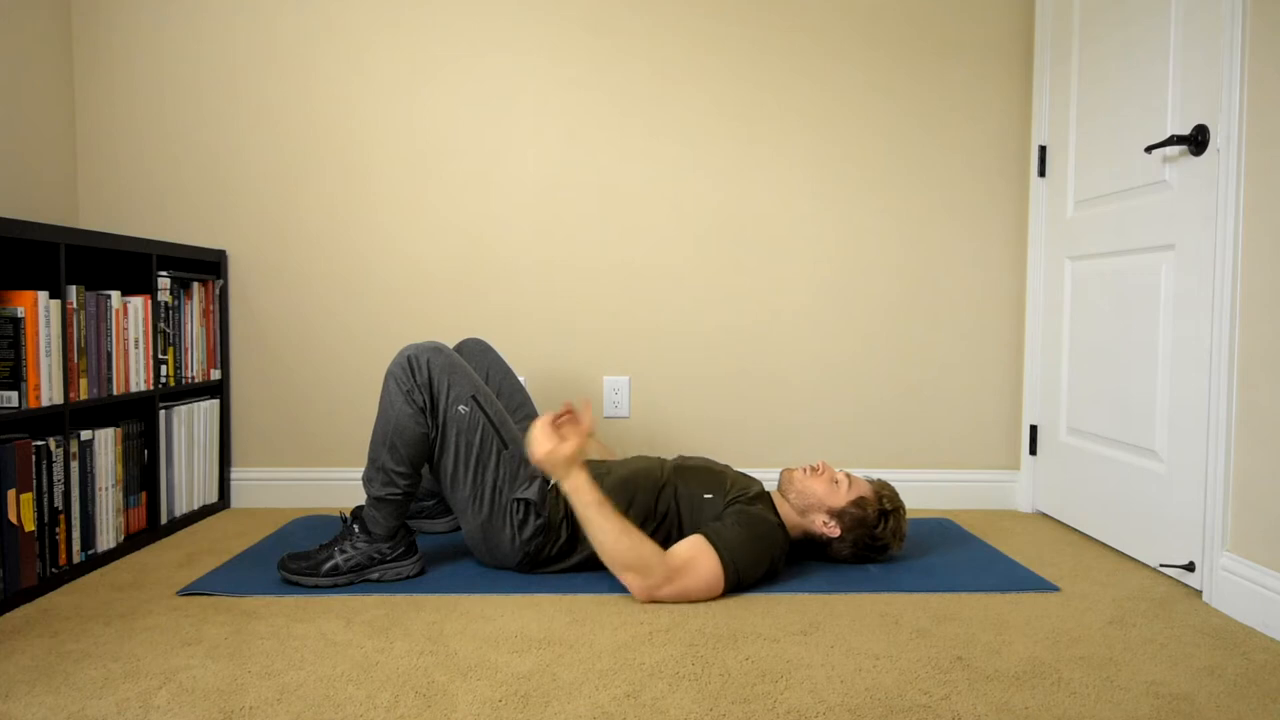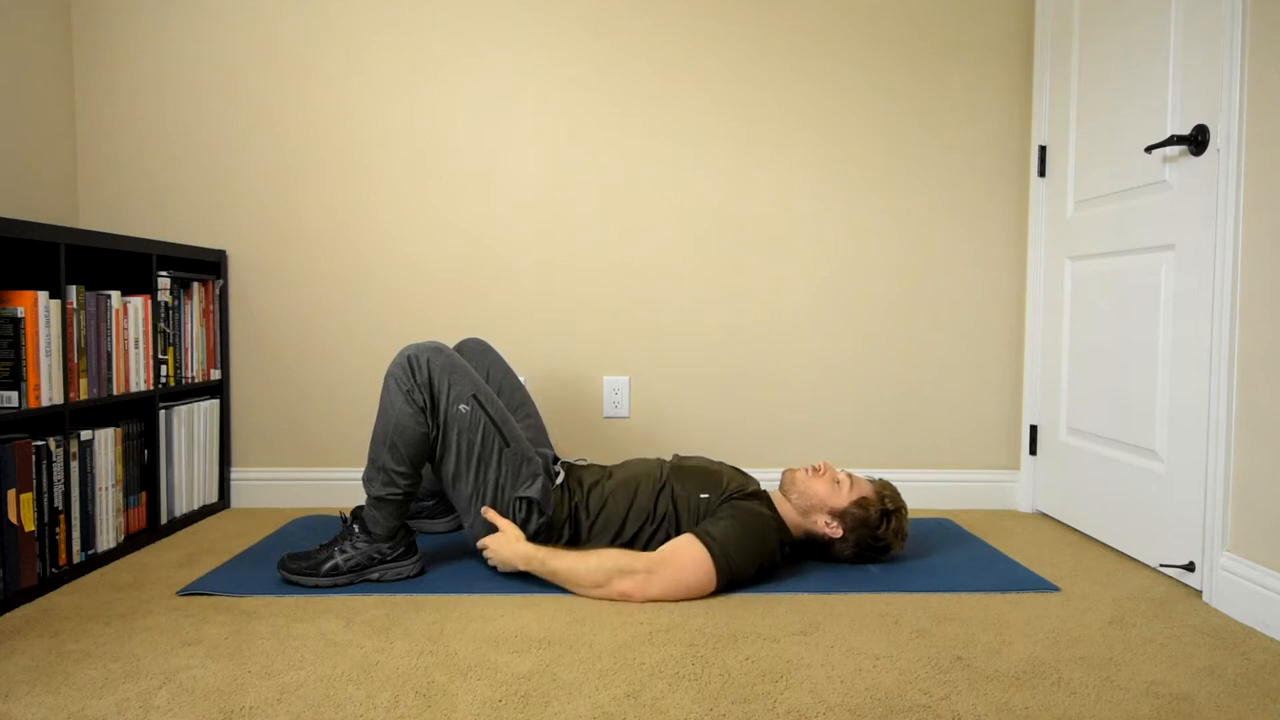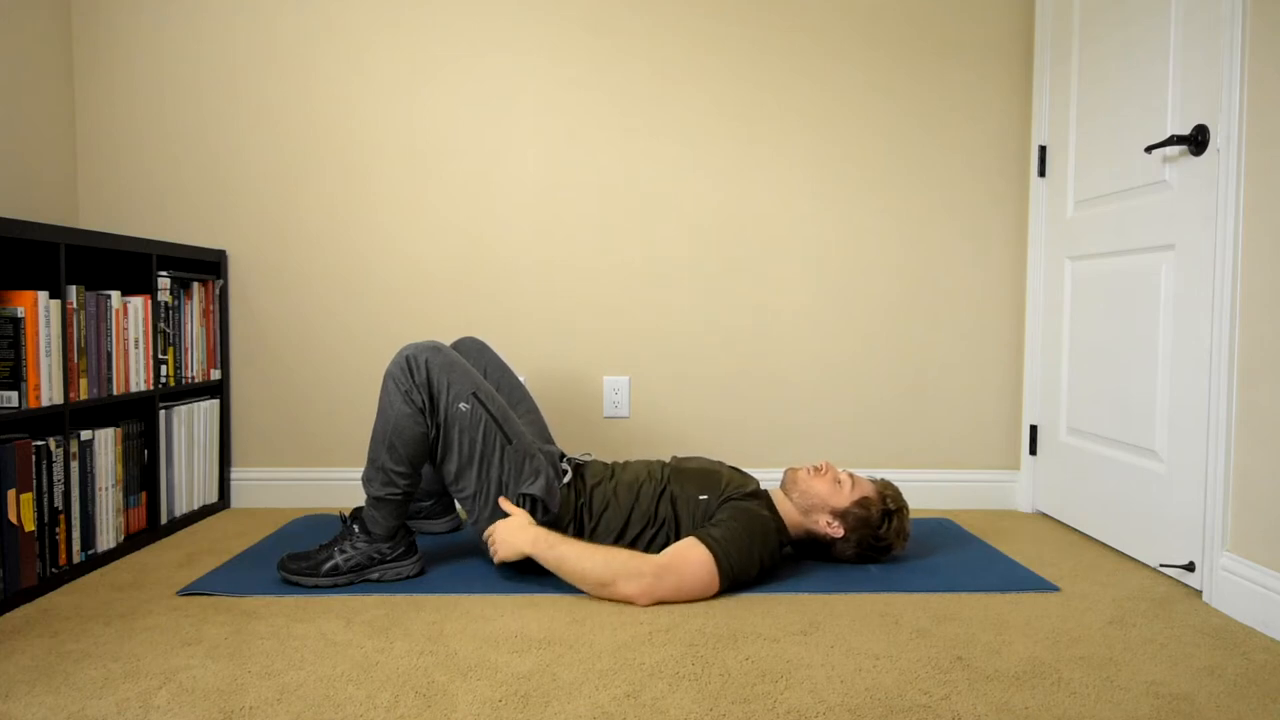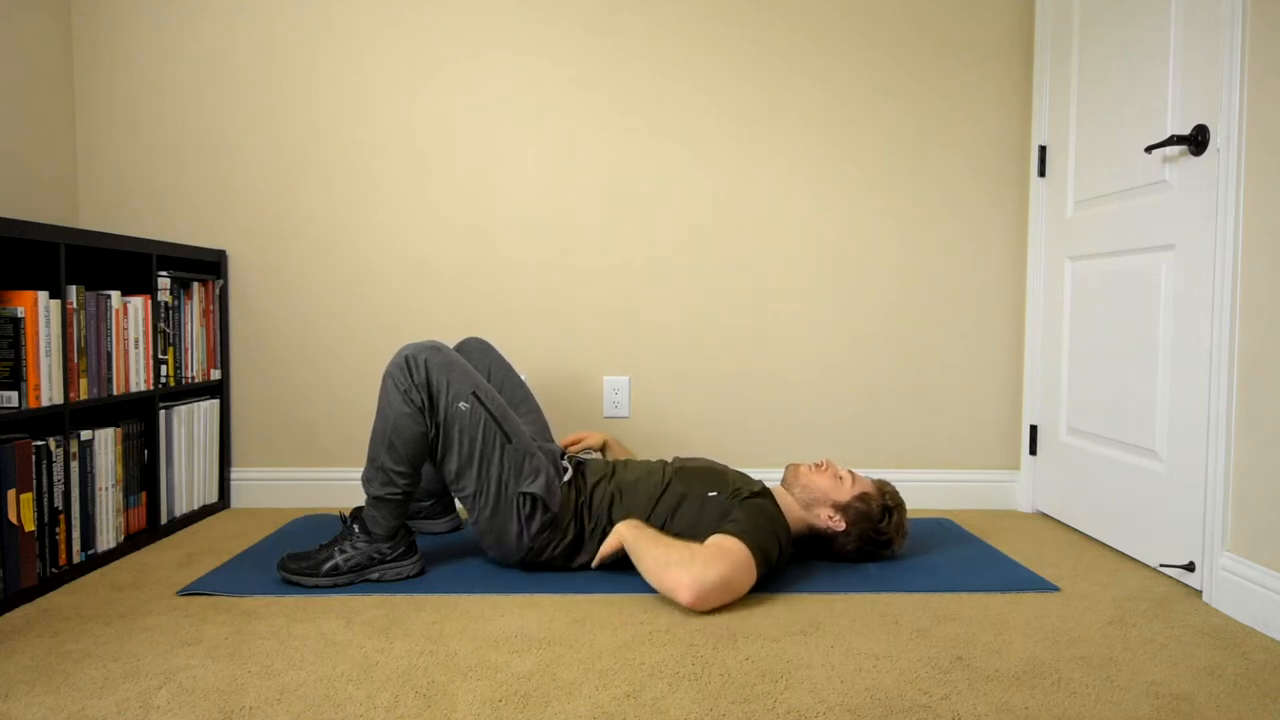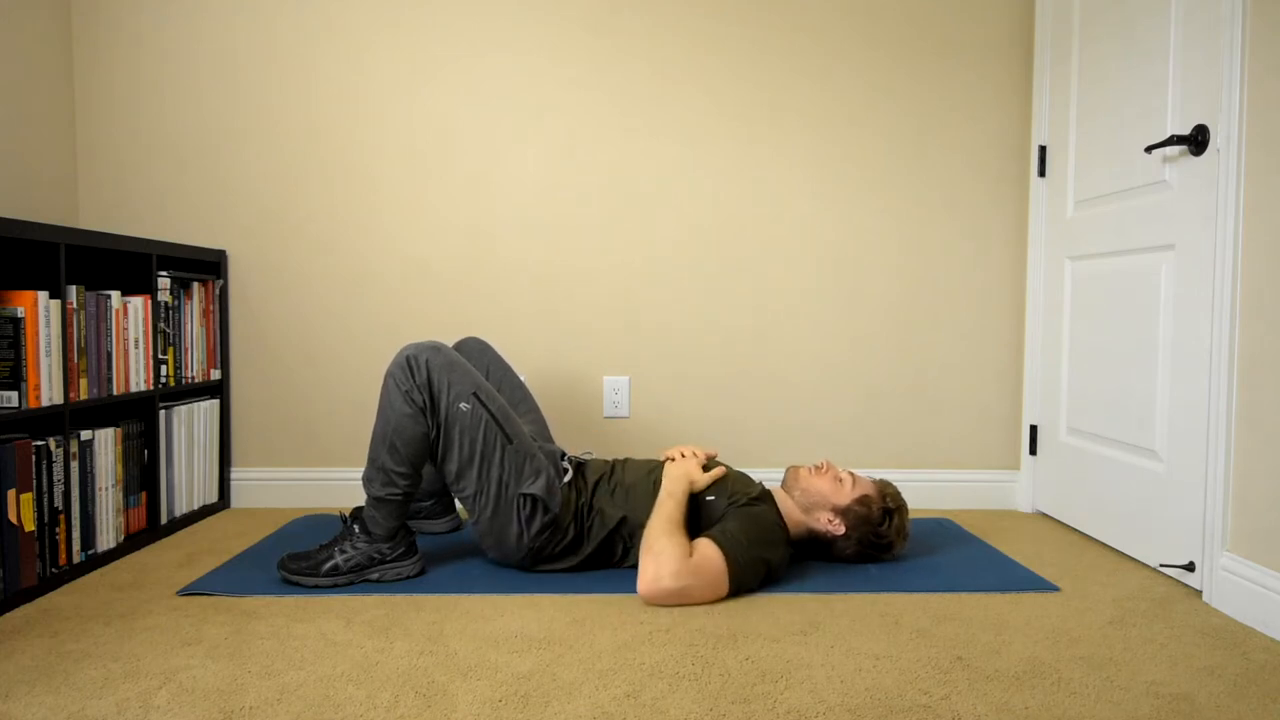
dt=1s
person 1, frame 1
left shoulder: (758, 537)
right shoulder: (754, 505)
left elbow: (650, 578)
left wrist: (570, 471)
right wrist: (588, 449)
left hip: (525, 520)
right hip: (549, 493)
left knee: (423, 363)
right knee: (471, 351)
left ankle: (379, 541)
right ankle: (426, 500)
person 1, frame 2
left shoulder: (752, 536)
right shoulder: (750, 503)
left elbow: (640, 578)
left wrist: (525, 555)
left hip: (532, 511)
right hip: (558, 481)
left knee: (422, 365)
right knee: (471, 352)
left ankle: (379, 542)
right ankle: (429, 500)
person 1, frame 3
left shoulder: (752, 534)
right shoulder: (752, 504)
left elbow: (645, 582)
left wrist: (534, 541)
left hip: (537, 505)
right hip: (565, 477)
left knee: (421, 365)
right knee: (466, 351)
left ankle: (379, 542)
right ankle: (427, 504)
person 1, frame 4
left shoulder: (763, 531)
right shoulder: (756, 503)
left elbow: (698, 582)
left wrist: (628, 530)
right wrist: (608, 445)
left hip: (535, 515)
right hip: (565, 478)
left knee: (420, 364)
right knee: (472, 352)
left ankle: (378, 542)
right ankle: (428, 503)
person 1, frame 5
left shoulder: (761, 540)
right shoulder: (759, 505)
left elbow: (660, 580)
left wrist: (677, 482)
right wrist: (687, 466)
left hip: (534, 516)
right hip: (565, 477)
left knee: (422, 364)
right knee: (470, 351)
left ankle: (379, 541)
right ankle: (428, 502)
